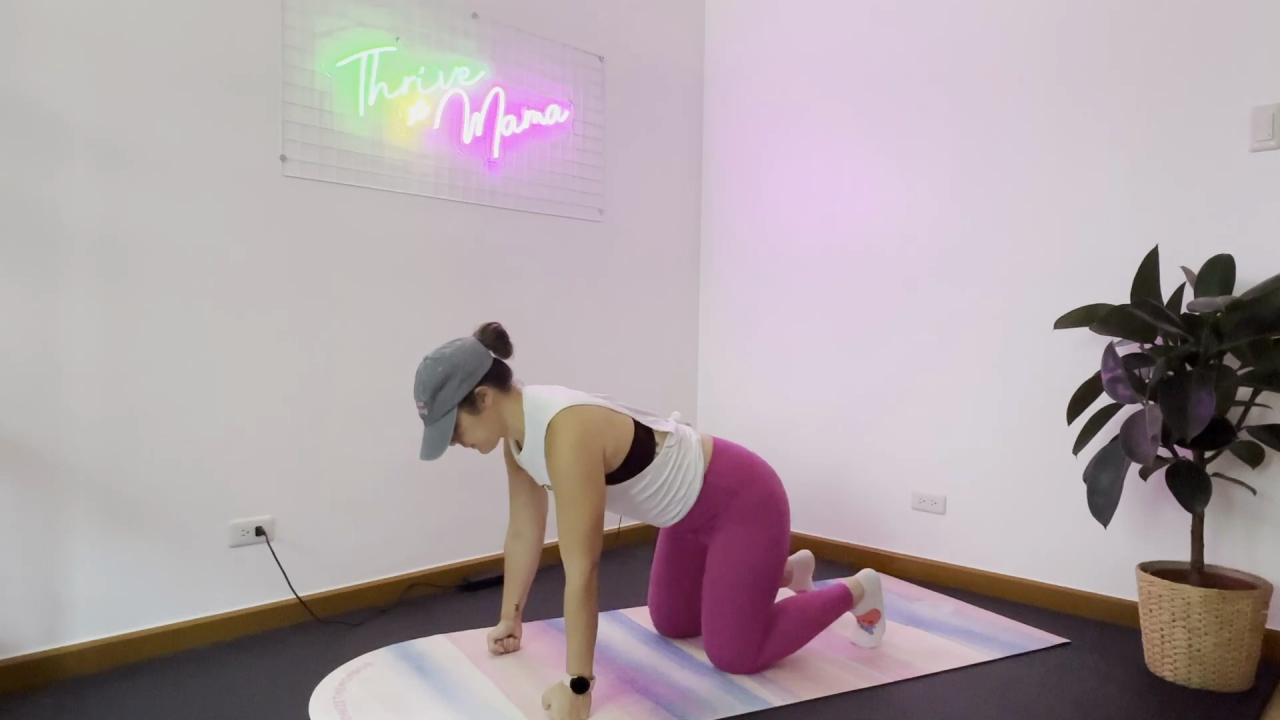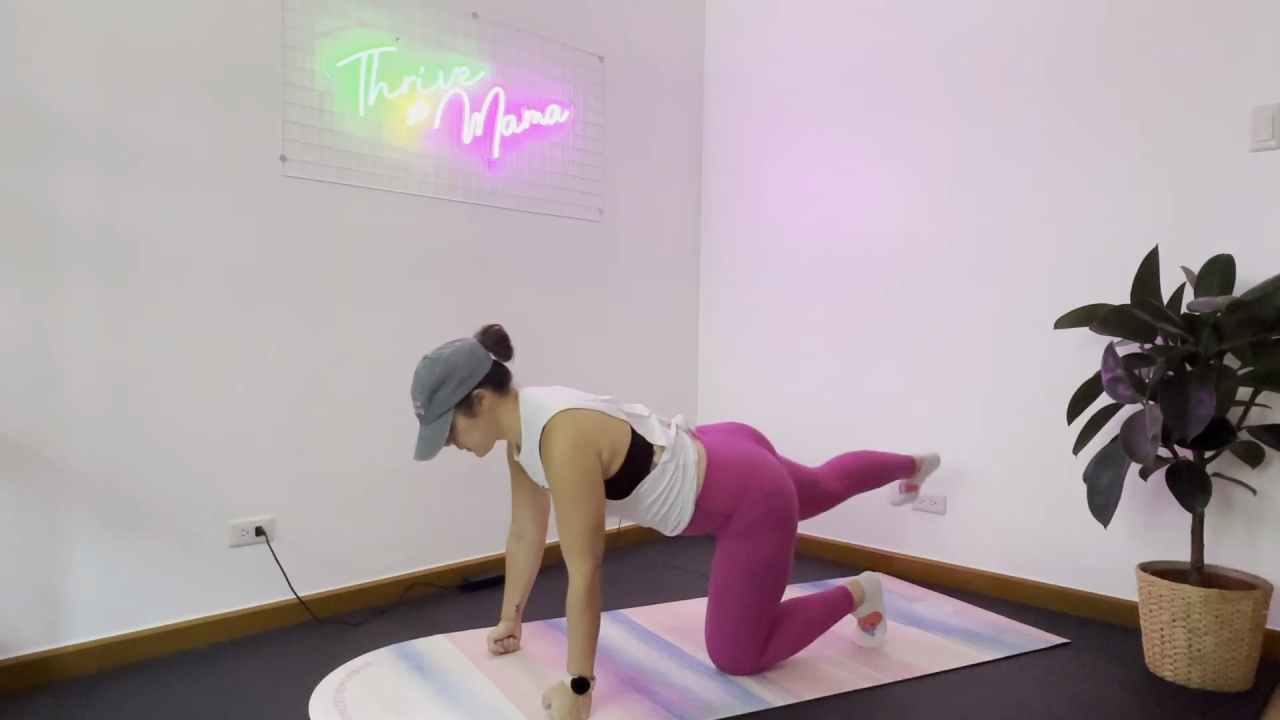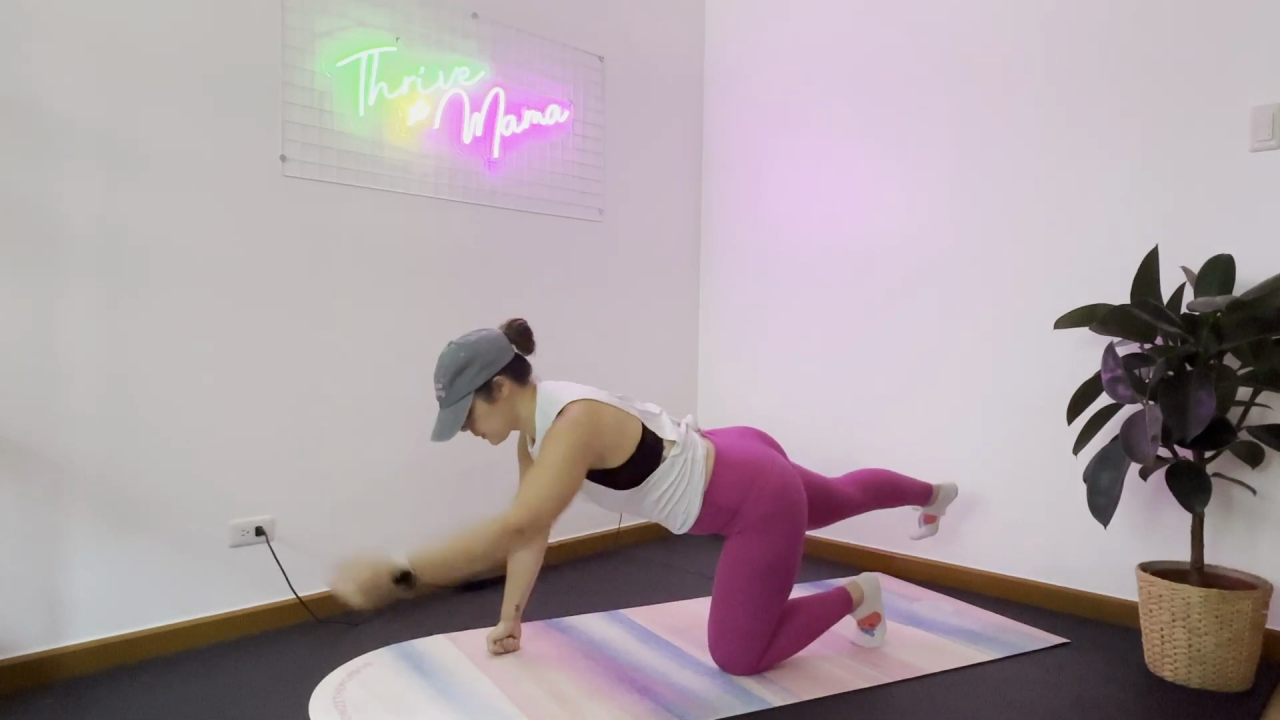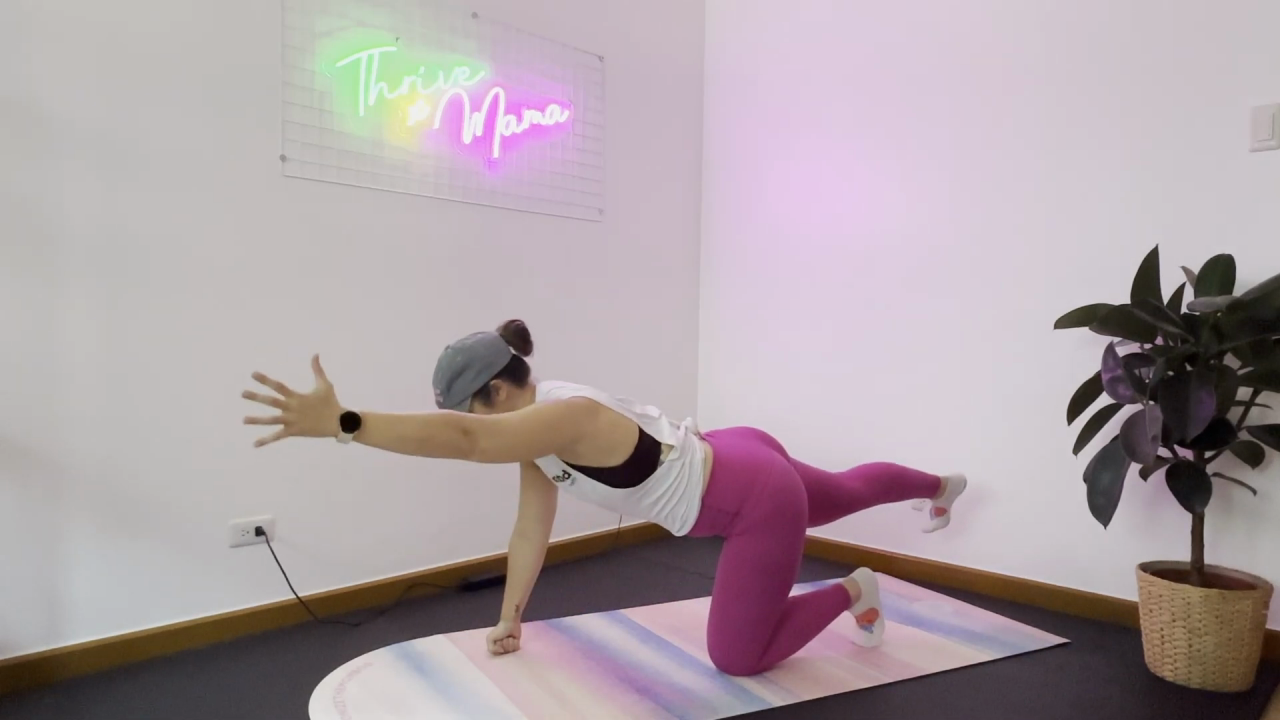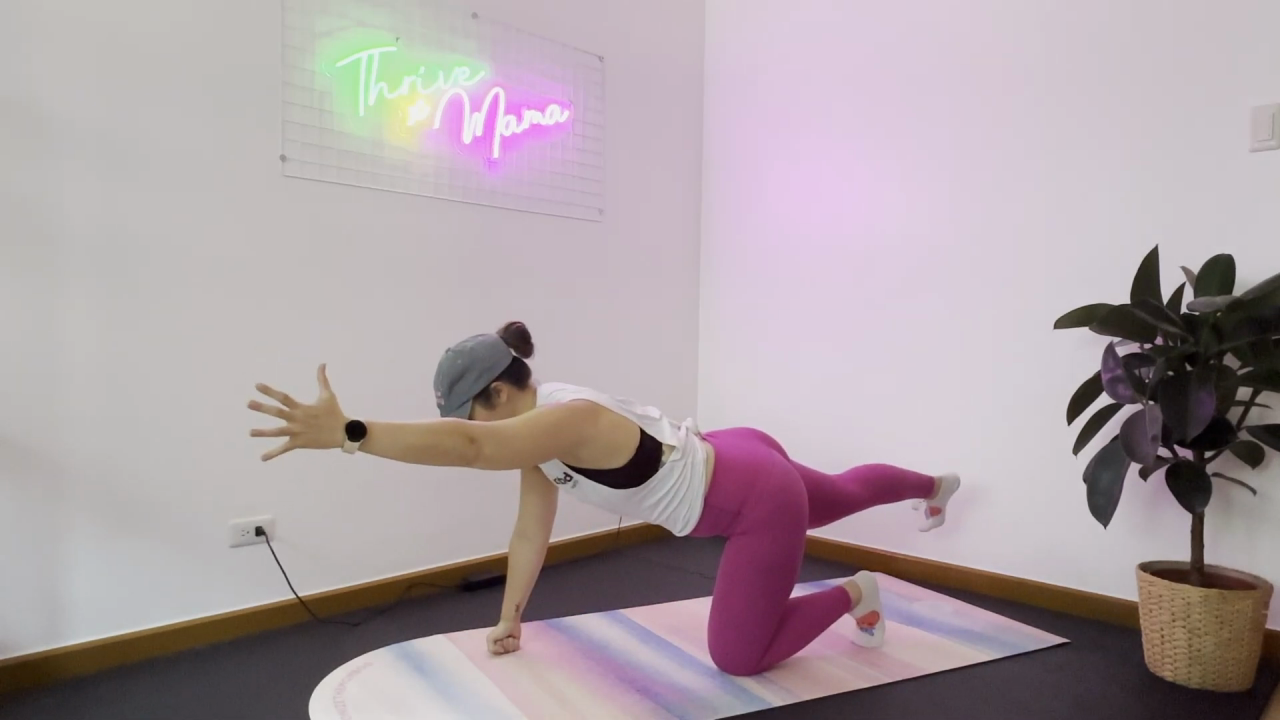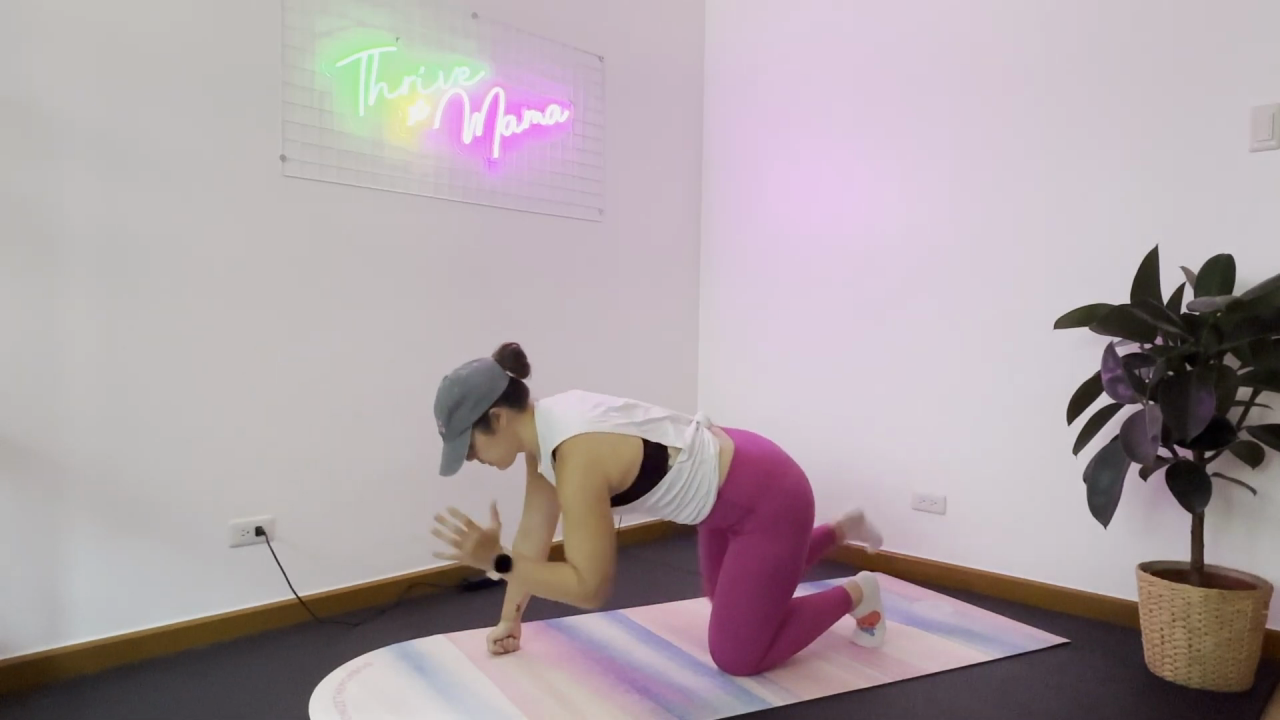
dt=0.7s
person 1, frame 1
left shoulder: (567, 432)
right shoulder: (517, 430)
left elbow: (581, 568)
right elbow: (523, 532)
right wrist: (509, 618)
left hip: (743, 498)
right hip: (694, 502)
left knee: (733, 655)
right knee: (670, 624)
left ankle: (854, 592)
right ankle: (785, 570)
person 1, frame 2
left shoulder: (561, 439)
right shoulder: (521, 427)
left elbow: (584, 571)
right elbow: (526, 534)
right wrist: (510, 618)
left hip: (751, 499)
right hip: (721, 454)
left knee: (737, 657)
right knee: (825, 487)
left ankle: (856, 593)
right ankle: (916, 468)
person 1, frame 3
left shoulder: (574, 426)
right shoulder: (534, 428)
left elbow: (518, 528)
right elbow: (533, 536)
left wrist: (397, 574)
right wrist: (510, 618)
left hip: (758, 501)
right hip: (725, 458)
left knee: (739, 655)
right knee: (834, 495)
left ankle: (855, 596)
right ankle: (930, 494)
person 1, frame 4
left shoulder: (567, 419)
right shoulder: (542, 428)
left elbow: (464, 440)
right elbow: (531, 529)
left wrist: (340, 421)
right wrist: (511, 617)
left hip: (759, 499)
right hip: (732, 462)
left knee: (737, 657)
right knee: (844, 492)
left ankle: (852, 592)
right ankle: (940, 486)
person 1, frame 5
left shoulder: (570, 421)
right shoulder: (542, 426)
left elbow: (467, 448)
right elbow: (530, 531)
left wrist: (344, 432)
right wrist: (509, 619)
left hip: (760, 500)
right hip: (732, 460)
left knee: (737, 656)
right knee: (844, 495)
left ankle: (854, 593)
right ankle: (935, 486)
person 1, frame 6
left shoulder: (577, 458)
right shoulder: (541, 424)
left elbow: (591, 589)
right elbow: (534, 531)
left wrist: (494, 561)
right wrist: (510, 619)
left hip: (766, 497)
right hip: (727, 475)
left knee: (737, 657)
right knee: (731, 600)
left ankle: (856, 595)
right ankle: (838, 531)
